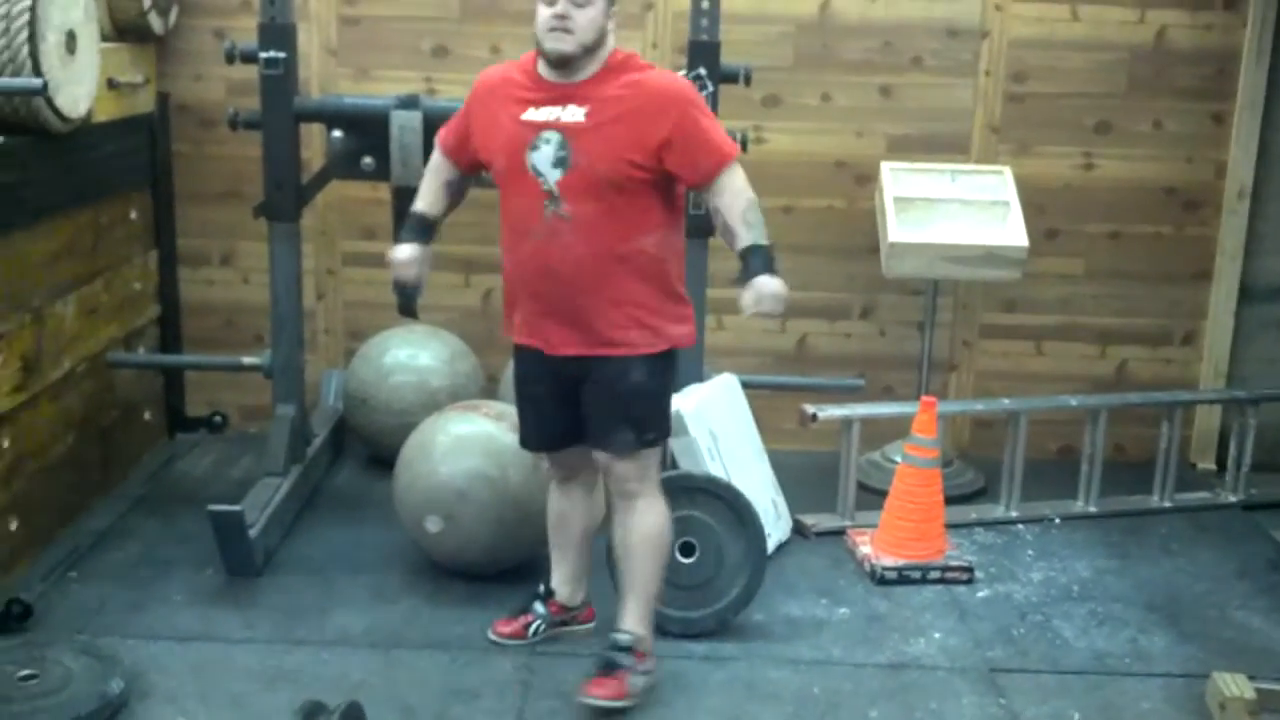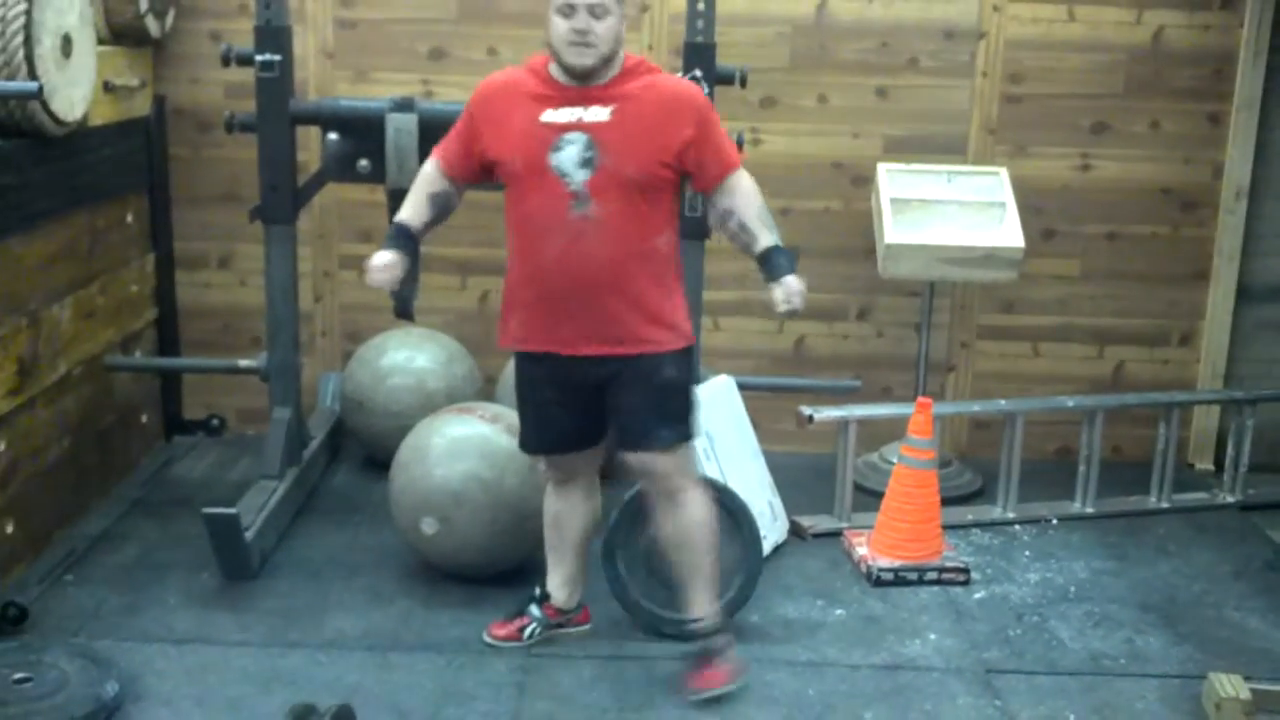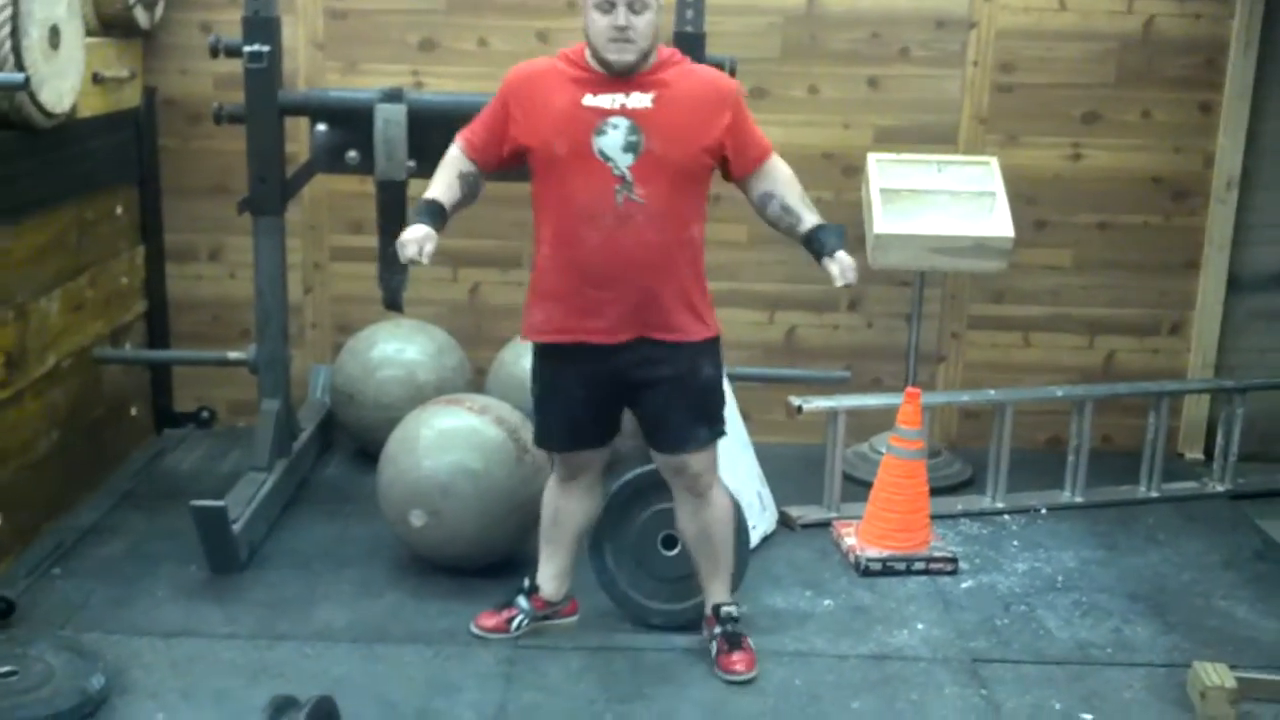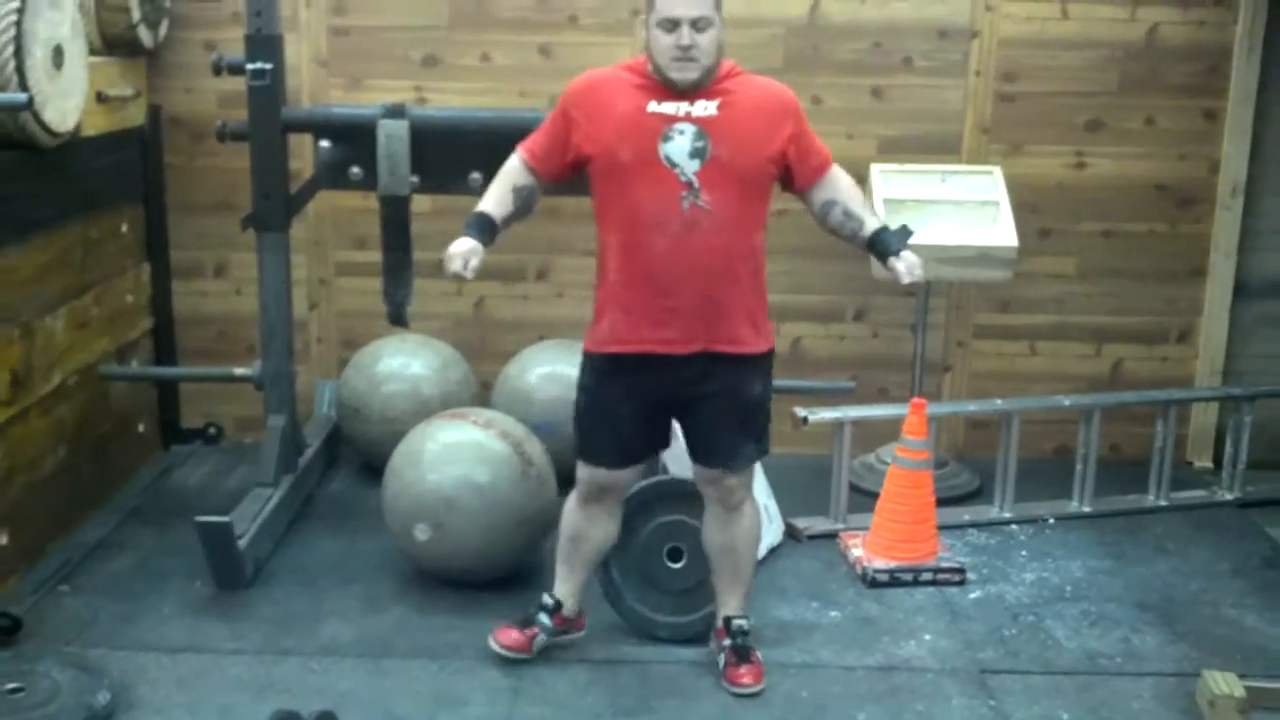
dt=0.2s
person 1, frame 1
left shoulder: (659, 96)
right shoulder: (494, 91)
left elbow: (722, 178)
right elbow: (450, 160)
left wrist: (757, 261)
right wrist: (418, 231)
left hip: (633, 334)
right hip: (540, 333)
left knee: (632, 478)
right knee: (568, 467)
left ankle: (633, 640)
right ankle: (566, 598)
person 1, frame 2
left shoulder: (675, 100)
right shoulder: (500, 96)
left elbow: (729, 184)
right elbow: (444, 172)
left wrist: (775, 259)
right wrist: (400, 241)
left hip: (646, 336)
right hip: (545, 338)
left knee: (668, 475)
right knee: (567, 471)
left ankle: (708, 627)
right ankle: (562, 601)
person 1, frame 3
left shoulder: (710, 92)
right shoulder: (531, 85)
left elbow: (763, 172)
right elbow: (469, 157)
left wrist: (821, 238)
right wrist: (429, 216)
left hip: (677, 331)
right hip: (569, 330)
left knee: (694, 474)
right knee: (572, 468)
left ankle: (722, 613)
right ankle: (548, 594)
person 1, frame 4
left shoulder: (772, 104)
right shoulder: (593, 95)
left elbow: (825, 184)
right elbow: (528, 170)
left wrist: (885, 241)
right wrist: (478, 229)
left hip: (733, 346)
right hip: (624, 343)
left knee: (729, 489)
right knee: (599, 483)
left ankle: (731, 625)
right ankle: (559, 608)
